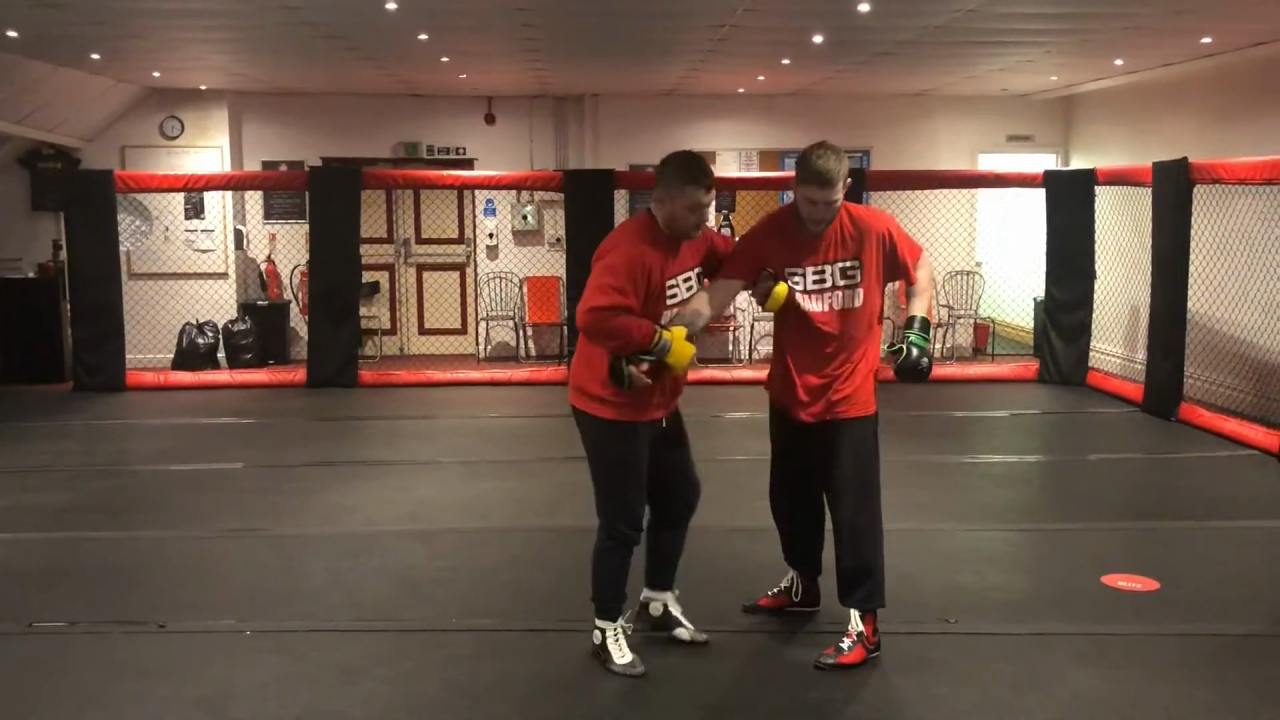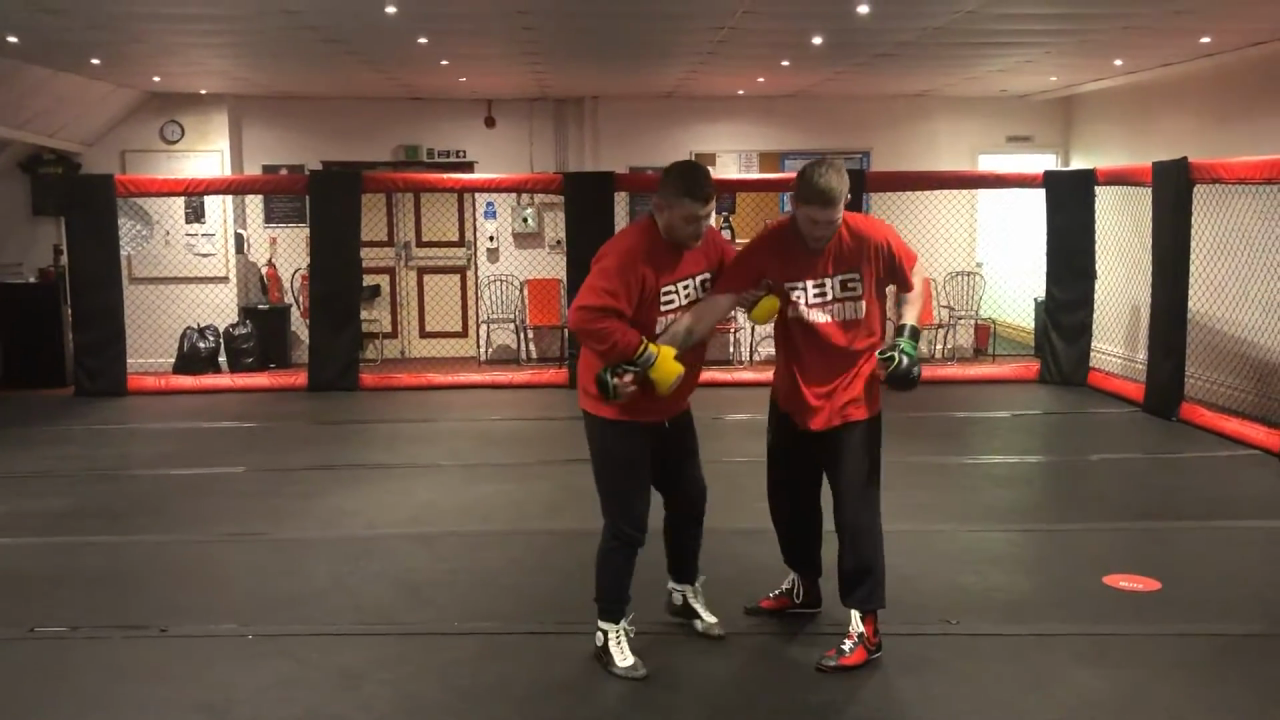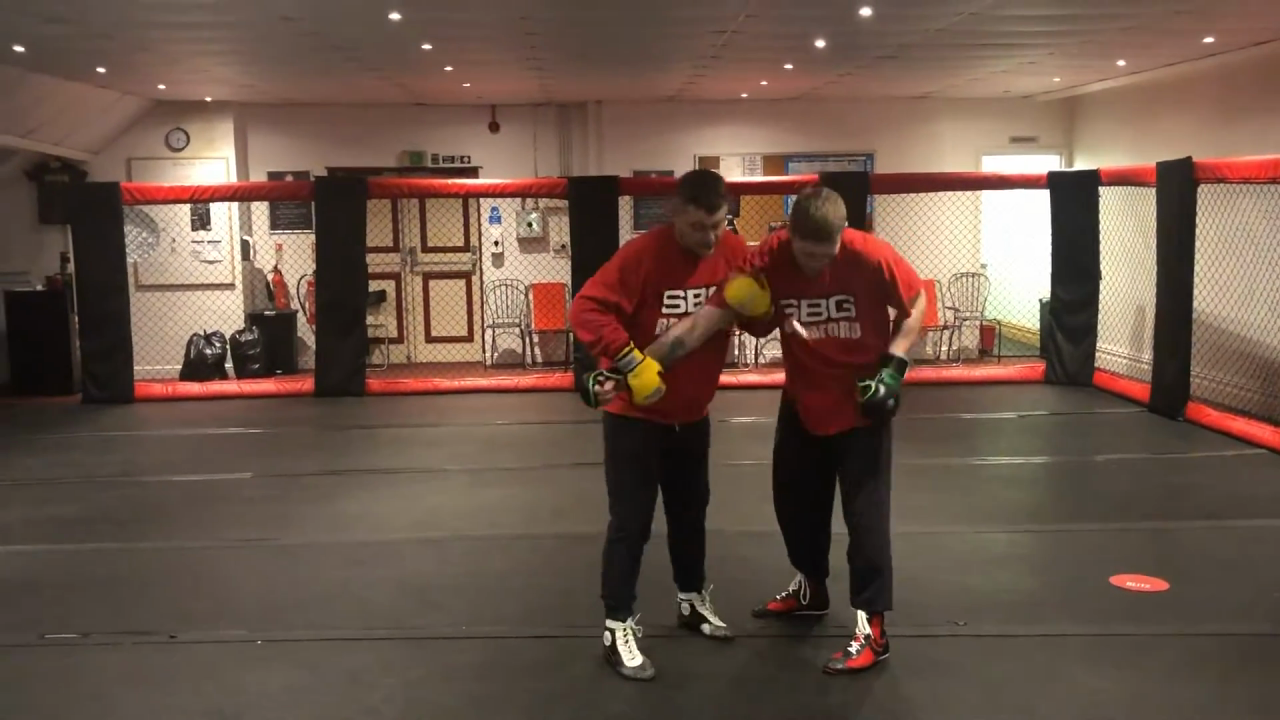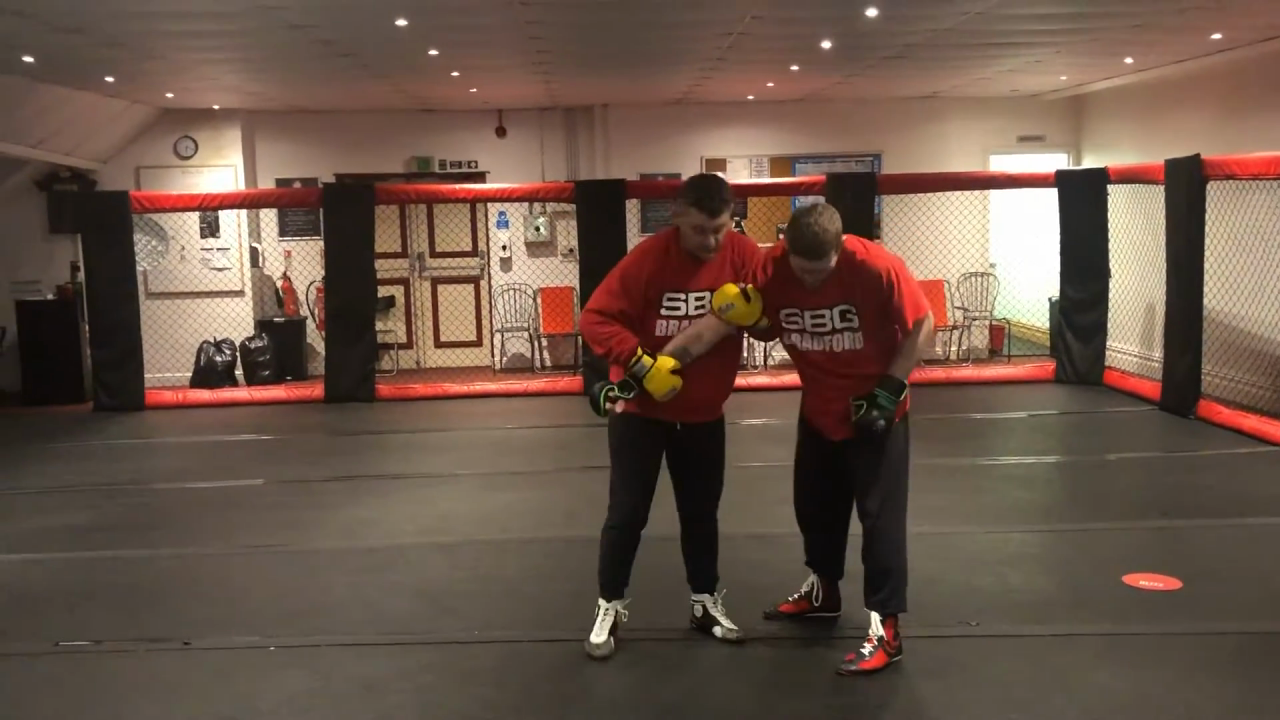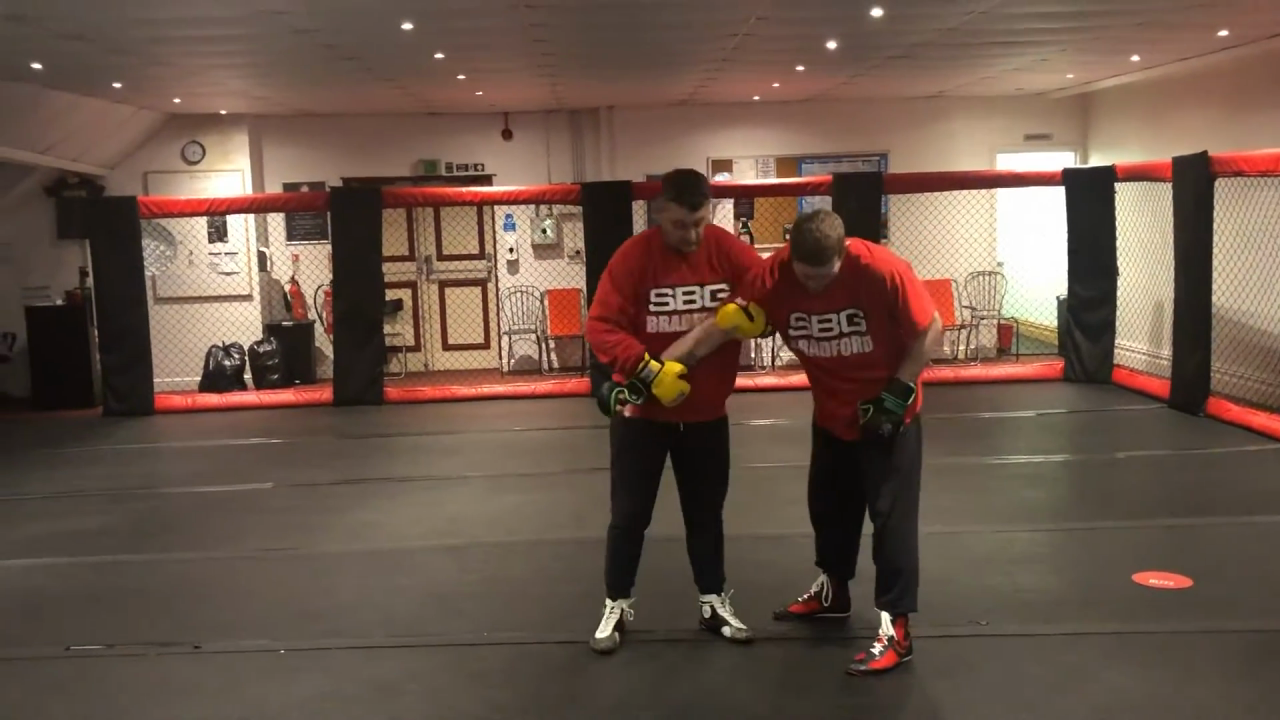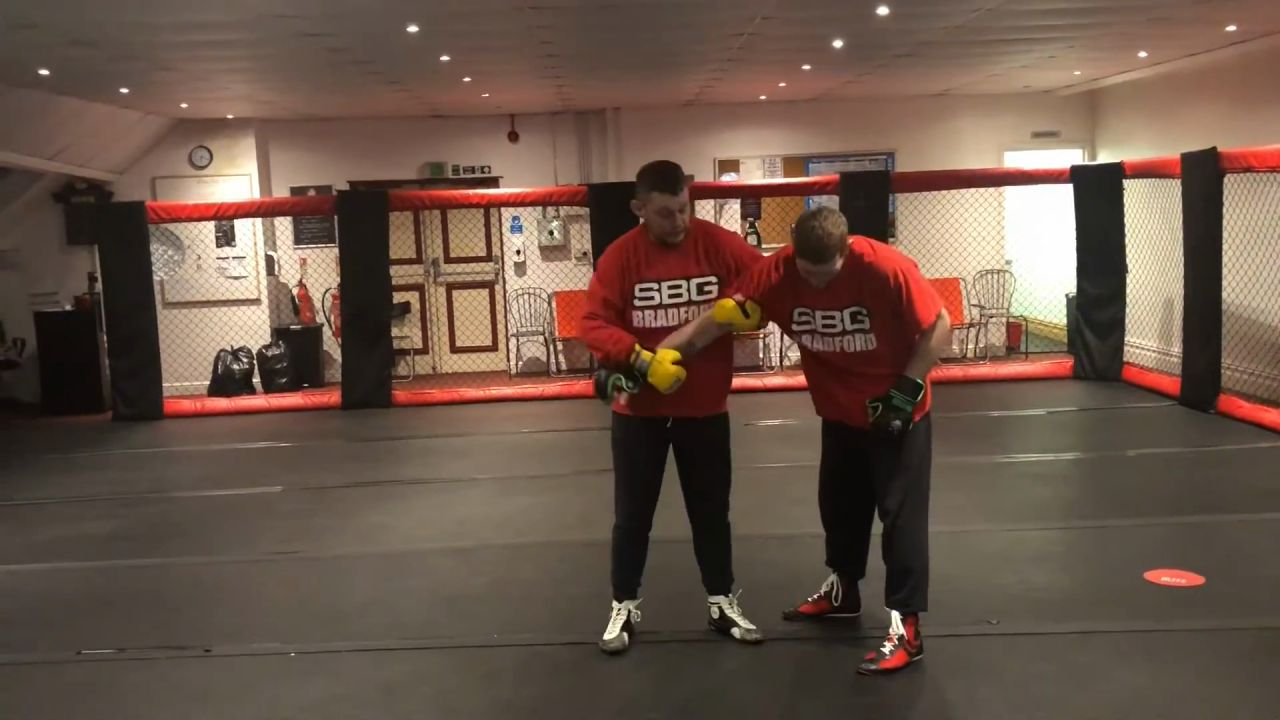
dt=0.2s
person 1, frame 1
left shoulder: (695, 234)
right shoulder: (630, 247)
right elbow: (596, 316)
right wrist: (664, 344)
left hip: (660, 403)
right hip: (611, 405)
left knee: (681, 497)
right knee: (621, 522)
left ankle: (658, 601)
right ankle: (608, 628)
person 1, frame 2
left shoulder: (709, 242)
right shoulder: (628, 251)
right elbow: (586, 317)
left wrist: (763, 296)
right wrist: (650, 358)
left hip: (671, 408)
right hip: (618, 410)
left knee: (690, 501)
right knee: (625, 524)
left ankle: (685, 593)
right ankle: (610, 630)
person 1, frame 3
left shoulder: (734, 252)
right shoulder: (644, 255)
right elbow: (587, 308)
right wrist: (631, 362)
left hip: (690, 414)
right hip: (633, 411)
left knee: (690, 511)
right knee: (631, 522)
left ankle: (692, 601)
right ankle: (620, 629)
person 1, frame 4
left shoulder: (744, 254)
right shoulder: (647, 259)
right elbow: (597, 319)
right wrist: (644, 366)
left hip: (704, 413)
right hip: (640, 409)
left knee: (701, 513)
right knee: (626, 514)
left ankle: (706, 604)
right ankle: (610, 606)
person 1, frame 5
left shoulder: (728, 251)
right shoulder: (632, 258)
right elbow: (600, 329)
right wrist: (650, 371)
left hip: (705, 412)
right hip: (641, 411)
left knee: (706, 513)
right knee: (629, 516)
left ankle: (714, 603)
right ankle: (616, 606)
person 1, frame 6
left shoulder: (717, 243)
right shoulder: (621, 256)
right elbow: (593, 323)
right wrist: (644, 362)
left hip: (705, 410)
right hip: (639, 411)
left knee: (712, 512)
right knee: (632, 515)
left ankle: (722, 604)
right ankle: (624, 607)
person 2, frame 1
left shoulder: (875, 229)
right shoulder: (767, 236)
left elbow: (920, 272)
right elbow: (716, 294)
left wrist: (916, 329)
left hip: (850, 397)
right hip: (789, 396)
left knee: (854, 509)
right knee: (790, 498)
left ankle: (864, 623)
right ankle: (802, 583)
person 2, frame 2
left shoulder: (875, 239)
right shoulder: (768, 247)
left elbow: (911, 282)
right elbow: (714, 306)
left wrist: (906, 337)
left hip: (855, 400)
right hip: (792, 398)
left knee: (856, 509)
right knee: (787, 498)
left ankle: (865, 623)
right ankle: (802, 585)
person 2, frame 3
left shoulder: (875, 257)
right shoulder: (767, 260)
left elbow: (915, 305)
right elbow: (712, 314)
left wrist: (893, 366)
left hip: (862, 403)
right hip: (801, 403)
left knee: (865, 511)
right knee: (795, 501)
left ankle: (872, 627)
right ankle: (810, 587)
person 2, frame 4
left shoulder: (877, 267)
right shoulder: (770, 271)
left elbow: (921, 327)
right elbow: (715, 323)
left wrist: (889, 390)
left hip: (877, 408)
right hip: (818, 409)
left knee: (881, 512)
right knee: (815, 503)
left ankle: (886, 629)
right ankle: (823, 589)
person 2, frame 5
left shoulder: (883, 270)
right shoulder: (775, 275)
left elbow: (929, 330)
right elbow: (719, 326)
left wrist: (896, 394)
left hip: (888, 412)
right hip: (831, 413)
left knee: (892, 513)
right knee: (828, 504)
left ankle: (896, 628)
right ankle: (832, 589)
person 2, frame 6
left shoulder: (887, 268)
right shoulder: (777, 273)
left elbow: (938, 326)
right elbow: (717, 320)
left wrist: (905, 391)
left hip: (898, 410)
right hip: (839, 412)
left knee: (902, 511)
right knee: (839, 504)
left ankle: (906, 626)
right ankle: (842, 589)
